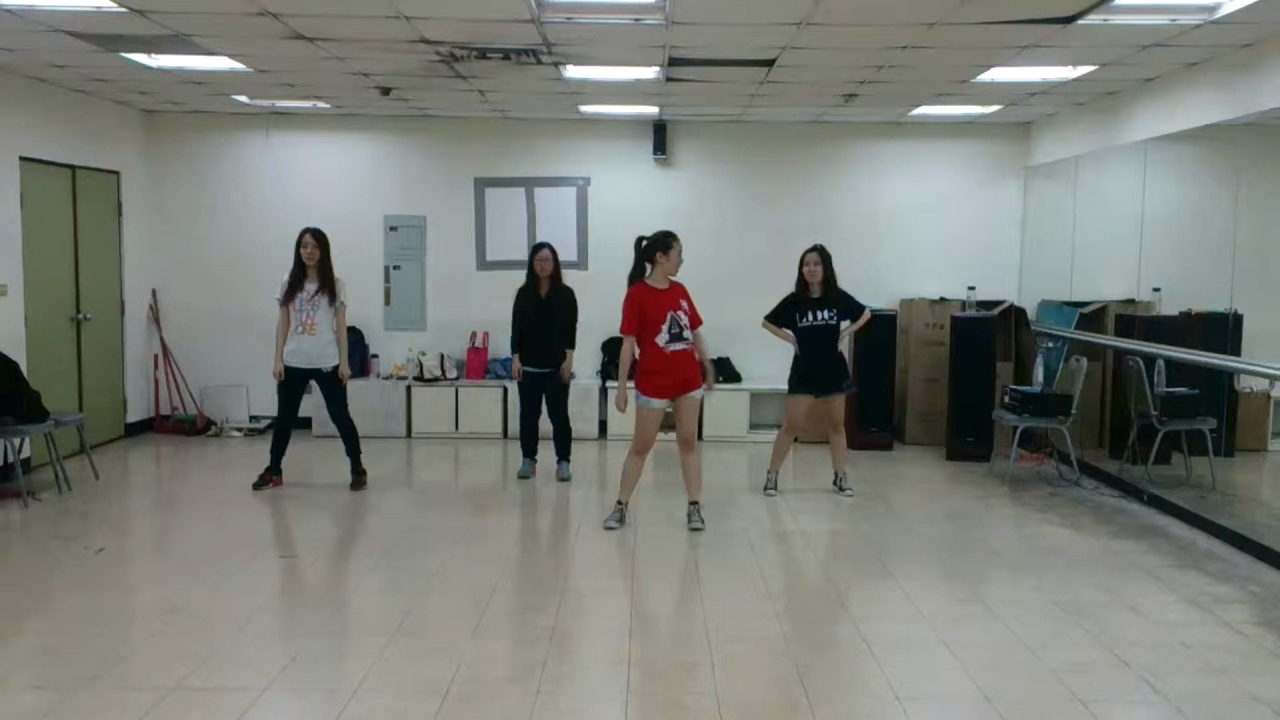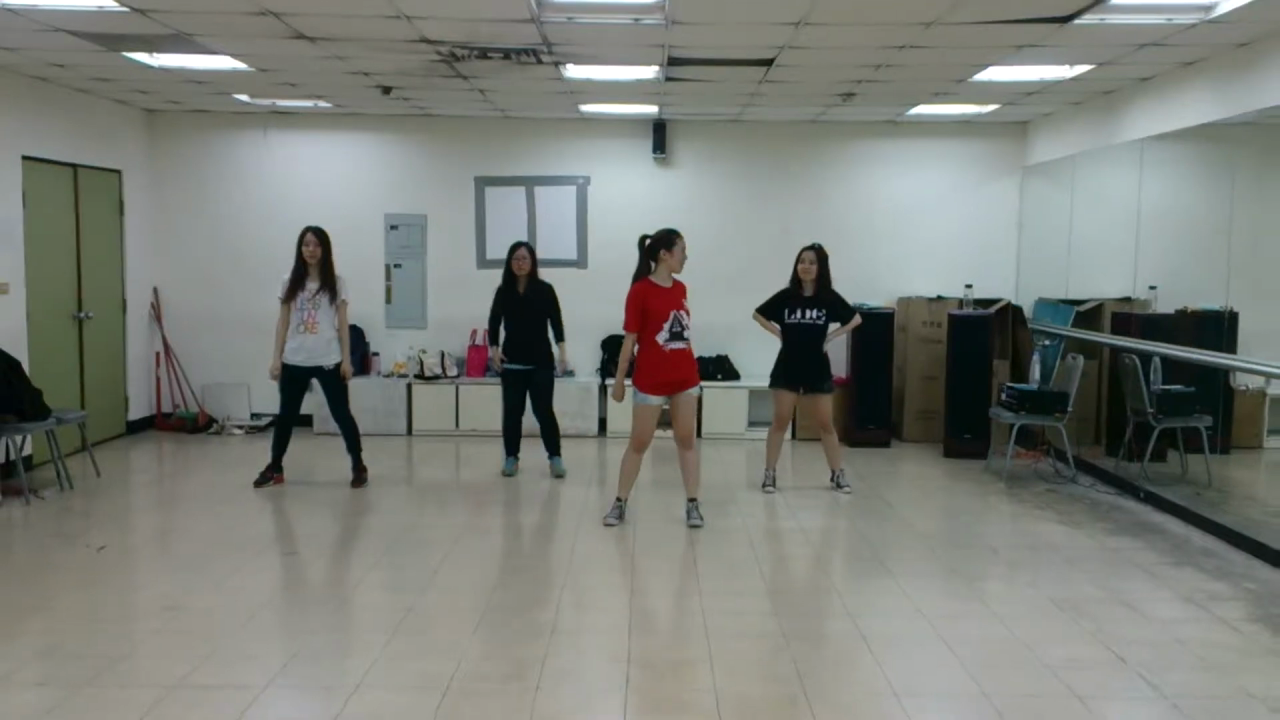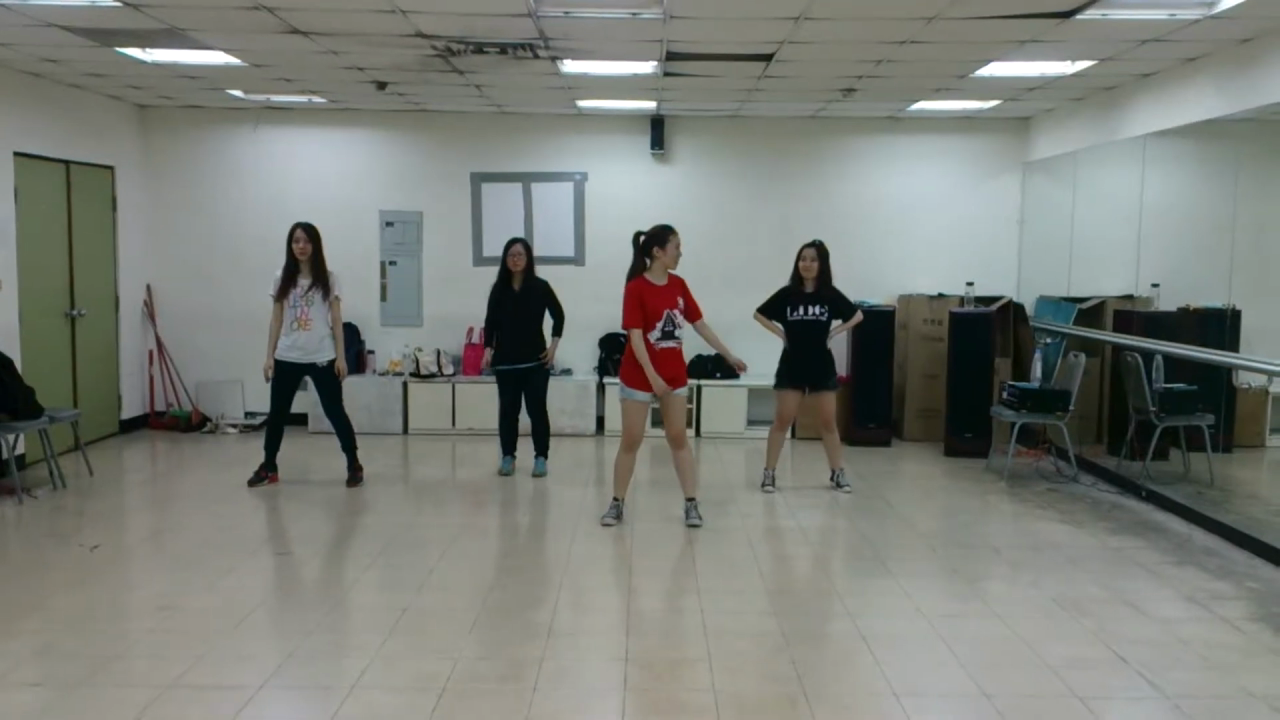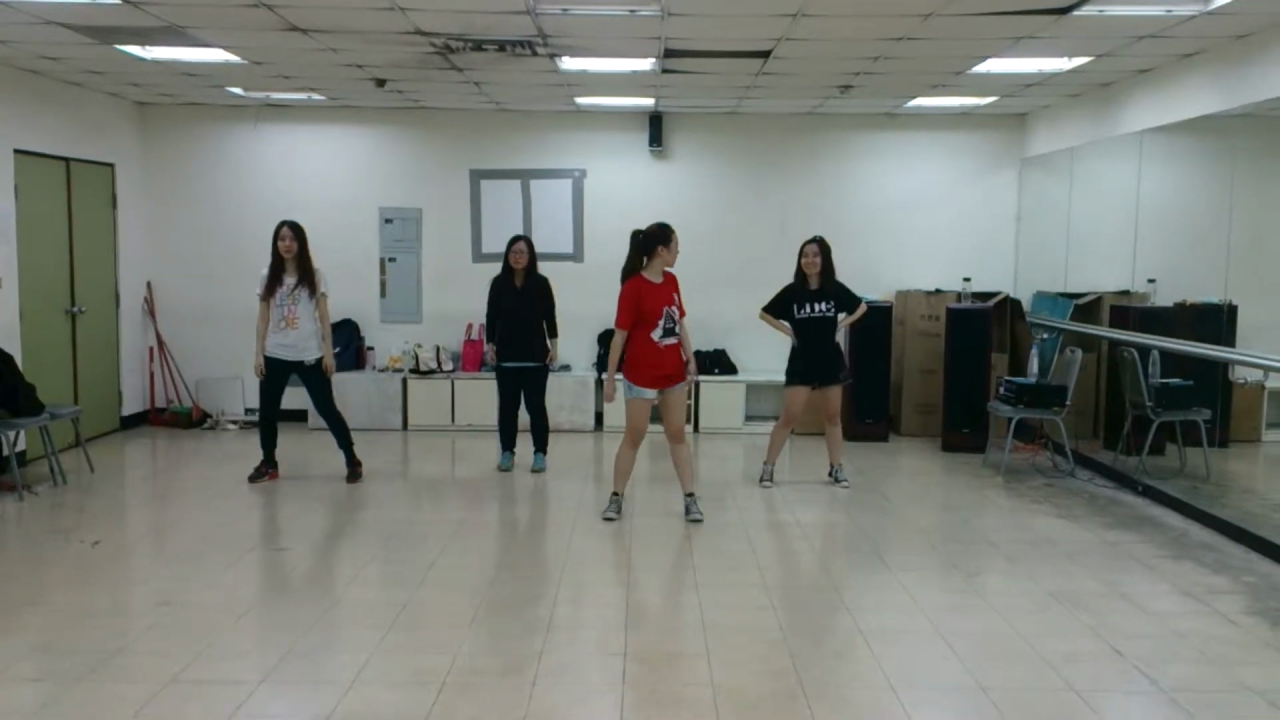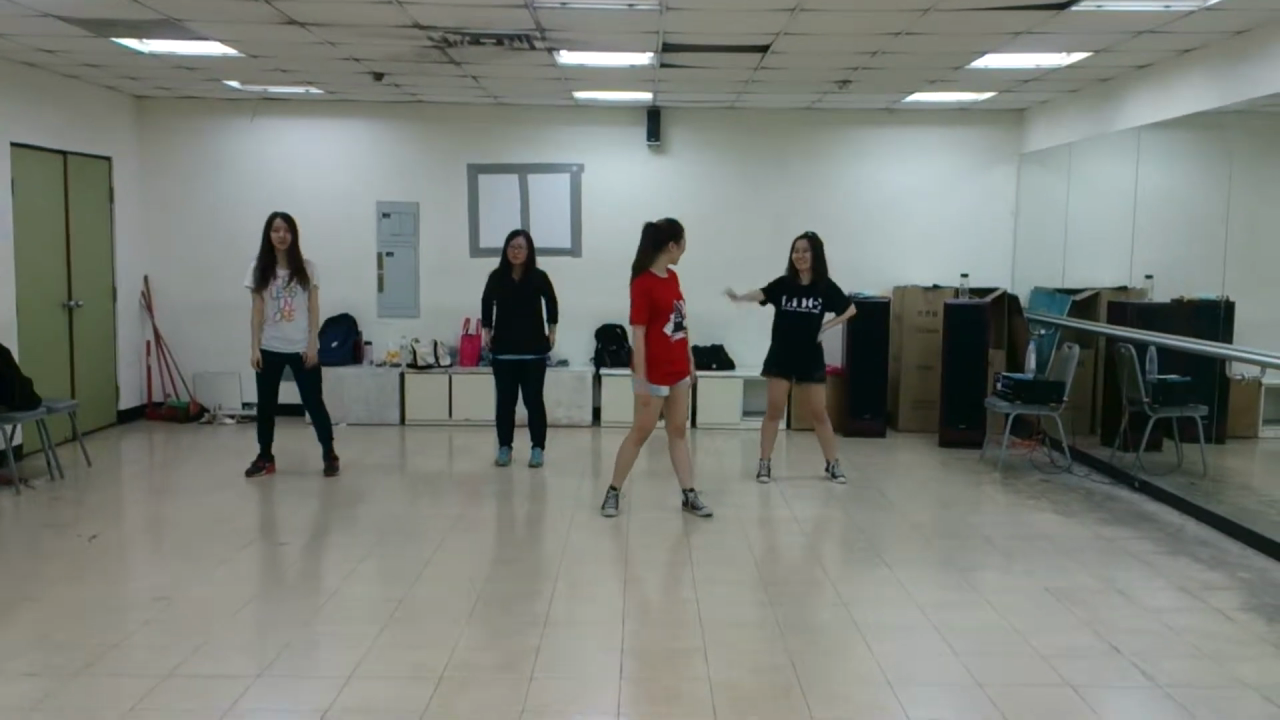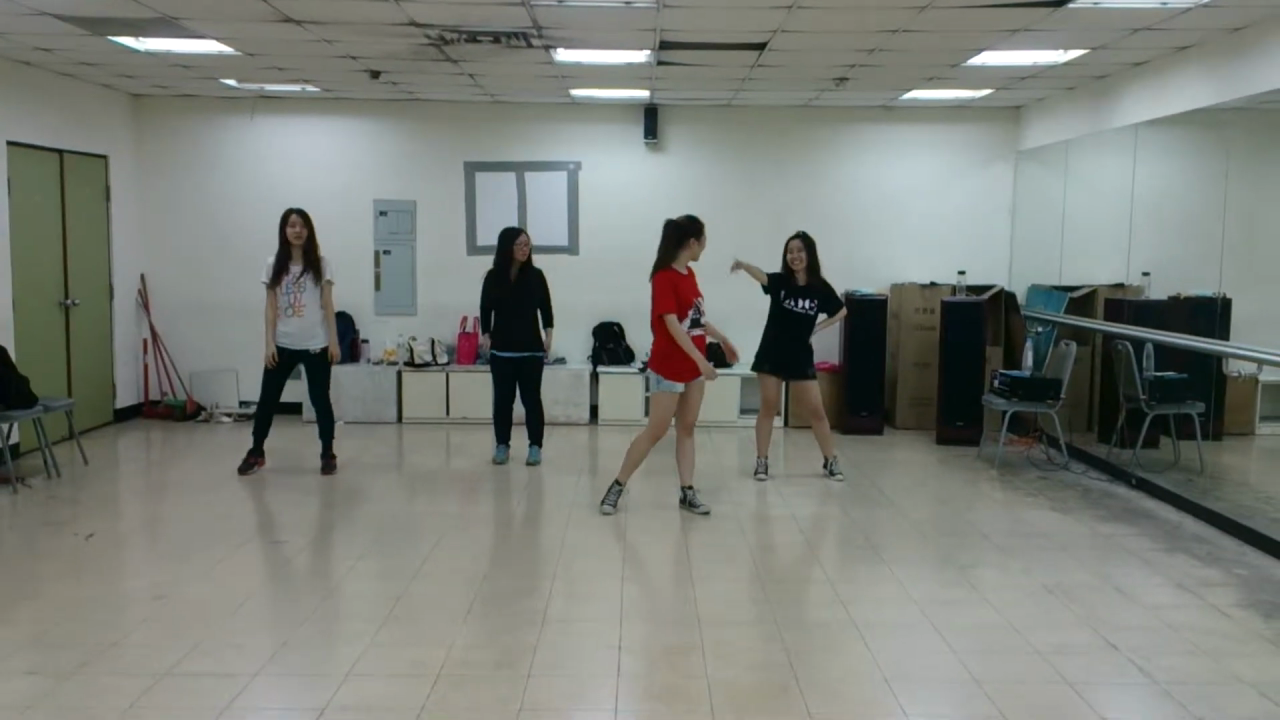
dt=0.4s
person 1, frame 1
left shoulder: (681, 291)
right shoulder: (637, 293)
left elbow: (695, 331)
right elbow: (628, 343)
left wrist: (708, 369)
right wrist: (622, 387)
left hip: (689, 380)
right hip: (653, 382)
left knee: (688, 442)
right knee: (641, 446)
left ankle: (694, 507)
right ankle: (621, 507)
person 1, frame 2
left shoulder: (680, 289)
right shoulder: (641, 290)
right elbow: (630, 339)
right wrist: (619, 380)
left hip: (685, 379)
right hip: (650, 381)
left knee: (686, 440)
right knee: (639, 443)
left ankle: (692, 504)
right ankle: (620, 503)
person 1, frame 3
left shoulder: (679, 285)
right shoulder: (636, 287)
left elbow: (699, 324)
right elbow: (634, 336)
left wrist: (729, 356)
right wrist: (652, 376)
left hip: (676, 375)
right hip: (638, 377)
left knee: (678, 440)
right knee: (630, 441)
left ankle: (691, 503)
right ankle: (617, 503)
person 1, frame 4
left shoulder: (672, 281)
right shoulder: (633, 287)
right elbow: (620, 335)
left wrist: (691, 362)
right wrist: (610, 378)
left hip: (674, 373)
right hip: (642, 375)
left knee: (678, 434)
right knee: (634, 437)
left ankle: (690, 499)
right ankle: (616, 498)
person 1, frame 5
left shoulder: (672, 277)
right shoulder: (643, 283)
right elbow: (639, 334)
left wrist: (689, 361)
right wrist: (640, 379)
left hip: (679, 369)
right hip: (653, 371)
left knee: (678, 431)
right knee: (640, 433)
left ankle: (689, 494)
right ankle: (613, 492)
person 1, frame 6
left shoulder: (689, 274)
right shoulder: (664, 277)
right elbow: (672, 324)
left wrist: (723, 339)
right wrist: (700, 359)
left hip: (693, 366)
right hip: (668, 367)
left knee: (687, 429)
right knee: (655, 431)
left ankle: (687, 492)
right ankle: (617, 486)
person 2, frame 1
left shoulder: (334, 285)
right shoulder: (289, 283)
left elbow: (341, 326)
right elbow: (283, 324)
left wrist: (344, 362)
right wrist: (278, 359)
left hip: (327, 363)
right hip: (293, 363)
left knee: (340, 416)
right knee: (284, 417)
left ankle: (357, 470)
right ankle: (273, 471)
person 2, frame 2
left shoulder: (335, 283)
right shoulder: (291, 282)
left elbow: (343, 324)
right elbow: (283, 322)
left wrist: (346, 359)
right wrist: (277, 357)
left hip: (329, 361)
right hip: (294, 361)
left knee: (341, 414)
right knee: (286, 414)
left ankle: (358, 467)
right ankle: (275, 468)
person 2, frame 3
left shoulder: (328, 279)
right shoulder: (282, 279)
left elbow: (336, 320)
right elbow: (276, 320)
left wrist: (341, 356)
right wrist: (269, 356)
left hip: (322, 358)
right hip: (287, 358)
left knee: (335, 412)
right knee: (277, 412)
left ankle: (354, 466)
right ankle: (269, 467)
person 2, frame 4
left shoulder: (314, 276)
right shoulder: (269, 277)
left elbow: (323, 317)
right elbow: (263, 318)
left wrist: (328, 353)
right wrist: (259, 354)
left hip: (309, 355)
right hip: (275, 356)
left knee: (326, 408)
right knee: (267, 410)
left ankle: (352, 461)
right ankle: (269, 463)
person 2, frame 5
left shoulder: (306, 267)
right shoulder: (259, 268)
left elbow: (313, 309)
right elbow: (256, 311)
left wrist: (312, 344)
right wrist: (254, 347)
left hip: (302, 348)
right hip: (270, 349)
left knee: (313, 402)
right knee: (266, 404)
left ankle: (329, 456)
right ankle: (265, 457)
person 2, frame 6
left shoulder: (320, 264)
right shoulder: (274, 264)
left elbow: (328, 305)
right elbow: (270, 307)
left wrist: (333, 341)
right wrist: (269, 343)
left hip: (316, 345)
right hip: (284, 344)
left knee: (320, 399)
right knee: (267, 398)
left ankle: (328, 455)
right ankle: (256, 452)
person 3, frame 1
left shoulder: (838, 297)
right shoulder: (794, 300)
left elbow: (865, 314)
right elbow: (768, 322)
left wrist: (844, 334)
right wrist: (791, 339)
left hip: (833, 369)
right hip: (804, 371)
left knee: (836, 426)
right knee: (791, 426)
left ankle: (840, 477)
right ankle: (772, 475)
person 3, frame 2
left shoulder: (830, 298)
right shoulder: (786, 296)
left elbow: (855, 320)
right elbow: (758, 315)
left wrist: (831, 336)
right wrist: (779, 333)
left hip: (817, 368)
right hip: (787, 368)
left knee: (826, 424)
right knee: (780, 422)
left ankle: (837, 474)
right ankle: (769, 473)
person 3, frame 3
left shoulder: (831, 295)
right shoulder: (787, 294)
left elbow: (857, 316)
right elbow: (759, 314)
left wrist: (834, 332)
right wrist: (780, 332)
left hip: (821, 366)
right hip: (791, 366)
left knee: (828, 423)
right knee: (782, 421)
left ankle: (837, 473)
right ankle: (769, 472)
person 3, frame 4
left shoulder: (835, 289)
right shoulder: (792, 291)
left elbow: (861, 307)
right elbow: (765, 314)
left wrist: (840, 326)
right wrist: (788, 331)
left hip: (830, 361)
right hip: (801, 363)
left knee: (832, 417)
right knee: (788, 418)
left ankle: (836, 468)
right ankle: (768, 467)
person 3, frame 5
left shoulder: (826, 287)
right shoulder: (783, 284)
left elbow: (850, 310)
right elbow: (759, 295)
left wrist: (826, 327)
right wrist: (738, 296)
left hip: (811, 359)
right hip: (780, 358)
left knee: (820, 414)
right knee: (774, 411)
left ankle: (833, 464)
right ankle: (764, 463)
person 3, frame 6
left shoulder: (820, 287)
right shoulder: (779, 281)
left elbow: (841, 311)
right elbow: (760, 276)
left wrist: (818, 328)
right wrist: (743, 265)
left hip: (801, 357)
right hip: (772, 355)
left knee: (816, 411)
right knee: (769, 408)
left ankle: (831, 461)
right ankle: (761, 461)
person 4, frame 1
left shoulder: (565, 293)
right shoulder: (524, 294)
left elbow: (570, 328)
right elbow: (517, 328)
left wrist: (569, 358)
right wrist: (516, 358)
left hip: (556, 364)
right hip: (529, 365)
left knee: (558, 414)
right knee: (529, 414)
left ankle: (563, 462)
right ankle: (529, 461)
person 4, frame 2
left shoulder: (544, 290)
right shoulder: (504, 291)
left elbow: (556, 321)
right elbow: (494, 322)
left wrist: (562, 351)
right wrist: (495, 348)
left hip: (541, 362)
right hip: (511, 362)
left knee: (544, 410)
right knee: (512, 411)
left ankle: (556, 457)
right ankle: (511, 458)
person 4, frame 3
left shoulder: (540, 286)
right shoulder: (499, 288)
left elbow: (558, 316)
right elbow: (490, 322)
left wrist: (553, 345)
right wrist: (488, 349)
left hip: (535, 360)
right hip: (505, 360)
left knee: (537, 409)
right knee: (508, 410)
left ankle: (541, 458)
right ankle: (508, 457)
person 4, frame 4
left shoulder: (540, 283)
right shoulder: (499, 283)
left elbow: (549, 316)
right elbow: (491, 317)
left wrist: (553, 347)
right wrist: (490, 346)
left hip: (536, 356)
right hip: (506, 357)
left knee: (535, 406)
right knee: (507, 406)
left ankle: (540, 453)
right ankle: (507, 453)
person 4, frame 5
left shoulder: (539, 277)
right shoulder: (497, 277)
left elbow: (551, 304)
right elbow: (487, 304)
left wrist: (552, 332)
right wrist: (486, 331)
left hip: (534, 350)
right hip: (503, 351)
left knee: (533, 400)
right knee: (505, 400)
left ankle: (538, 448)
right ankle: (504, 447)
person 4, frame 6
left shoulder: (535, 275)
right shoulder: (493, 277)
left elbow: (545, 308)
right elbow: (485, 309)
left wrist: (548, 336)
right wrist: (485, 335)
left hip: (531, 349)
right hip: (501, 349)
left knee: (531, 398)
right knee: (503, 398)
left ankle: (535, 446)
right ankle: (502, 446)
